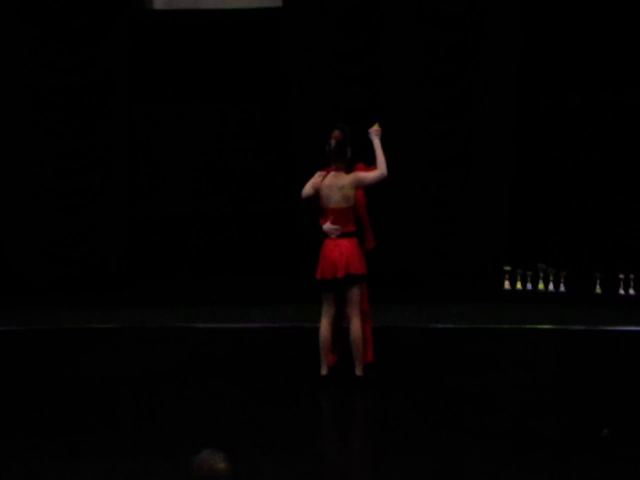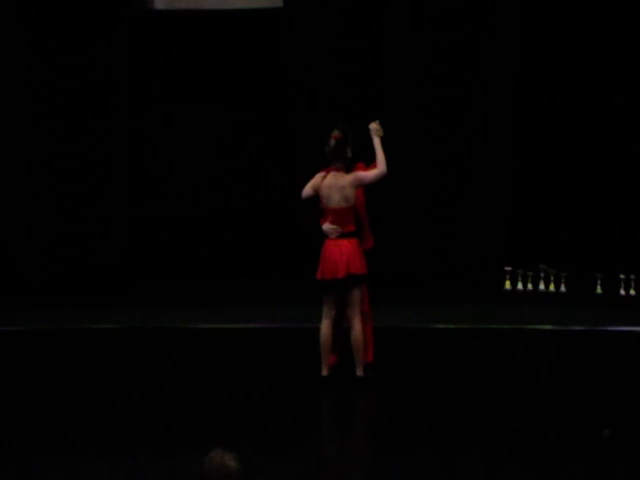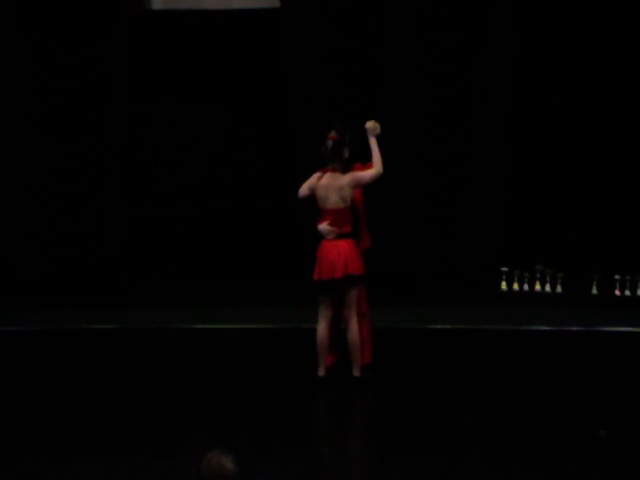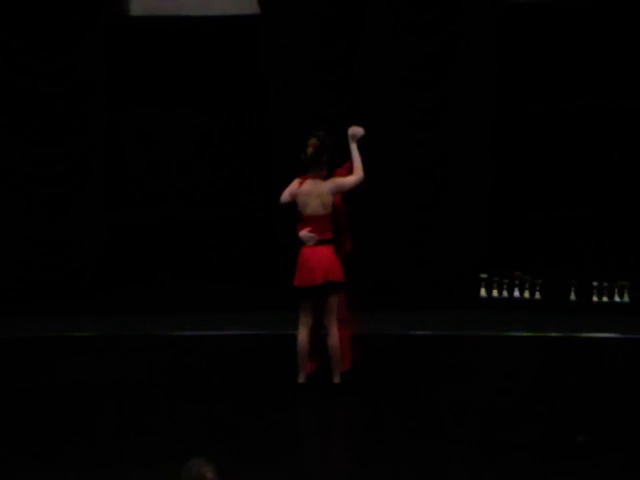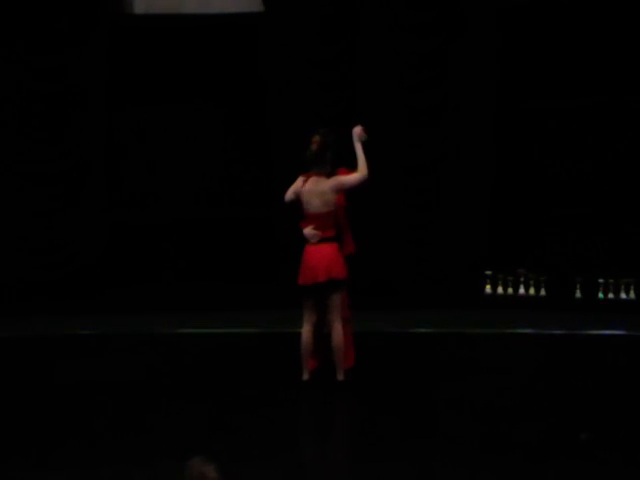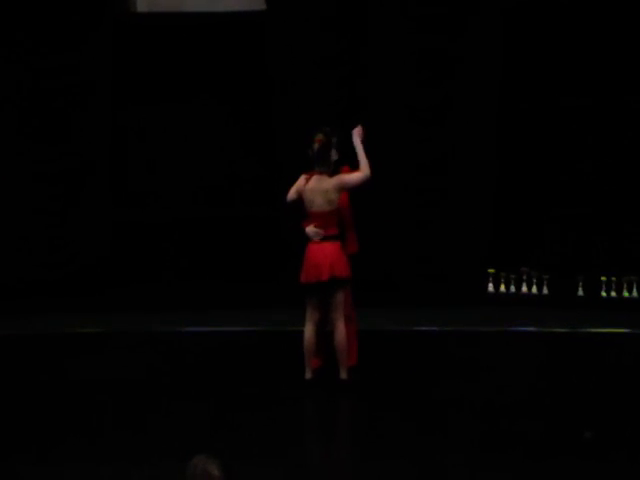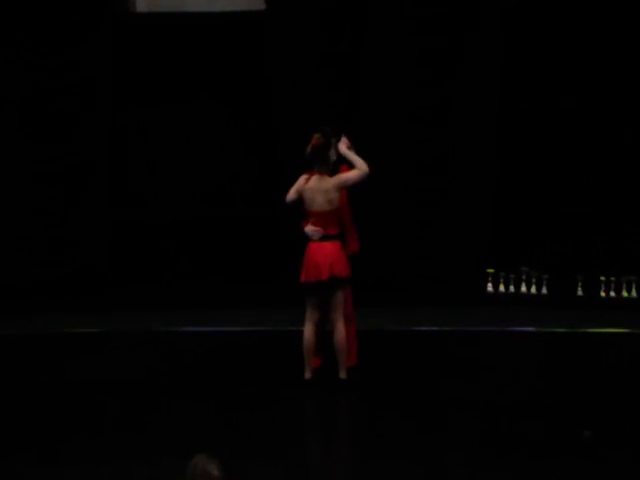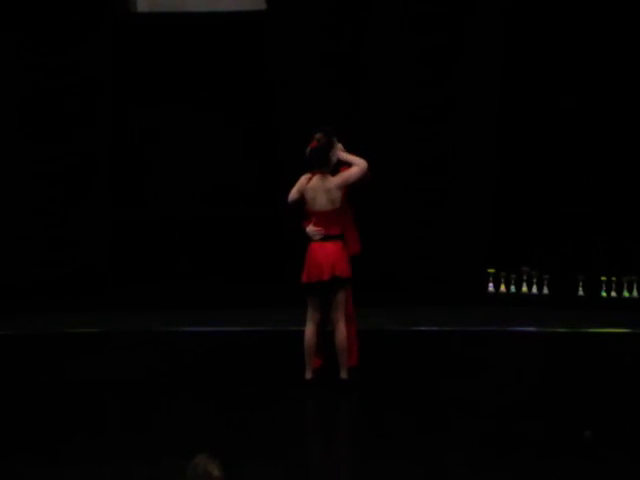
dt=0.3s
person 1, frame 1
left shoulder: (319, 177)
right shoulder: (353, 179)
left elbow: (303, 197)
right elbow: (383, 172)
right wrist: (376, 140)
left hip: (328, 249)
right hip: (350, 249)
left knee: (327, 314)
right knee: (354, 315)
left ankle: (324, 369)
right ankle: (358, 370)
person 1, frame 2
left shoulder: (320, 179)
right shoulder: (353, 179)
left elbow: (303, 198)
right elbow: (382, 169)
right wrist: (375, 138)
left hip: (329, 251)
right hip: (351, 250)
left knee: (328, 315)
right knee: (355, 316)
left ankle: (325, 370)
right ankle: (359, 371)
person 1, frame 3
left shoulder: (316, 179)
right shoulder: (350, 180)
left elbow: (300, 198)
right elbow: (379, 170)
right wrist: (372, 138)
left hip: (326, 251)
right hip: (347, 251)
left knee: (324, 316)
right knee: (351, 317)
left ankle: (322, 370)
right ankle: (356, 371)
person 1, frame 4
left shoulder: (297, 186)
right shoulder: (331, 186)
left elbow: (281, 205)
right elbow: (359, 176)
right wrist: (353, 143)
left hip: (307, 258)
right hip: (328, 257)
left knee: (305, 323)
right knee: (331, 324)
left ankle: (302, 377)
right ankle: (336, 378)
person 1, frame 5
left shoulder: (300, 183)
right shoulder: (333, 184)
left elbow: (286, 204)
right elbow: (363, 174)
right wrist: (356, 141)
left hip: (310, 255)
right hip: (331, 255)
left knee: (308, 321)
right knee: (335, 321)
left ankle: (305, 374)
right ankle: (340, 375)
person 1, frame 6
left shoulder: (303, 181)
right shoulder: (336, 183)
left elbow: (288, 203)
right elbow: (366, 173)
right wrist: (357, 141)
left hip: (312, 253)
right hip: (334, 252)
left knee: (311, 319)
right knee: (338, 319)
left ankle: (308, 373)
right ankle: (343, 373)
person 1, frame 7
left shoulder: (303, 181)
right shoulder: (336, 182)
left elbow: (287, 203)
right elbow: (365, 169)
right wrist: (346, 151)
left hip: (313, 253)
right hip: (334, 252)
left knee: (311, 318)
right knee: (338, 319)
left ankle: (308, 372)
right ankle: (342, 373)
person 1, frame 8
left shoulder: (305, 180)
right shoulder: (338, 182)
left elbow: (289, 203)
right elbow: (363, 165)
right wrist: (342, 154)
left hip: (315, 253)
right hip: (336, 252)
left knee: (312, 318)
right knee: (339, 319)
left ankle: (309, 372)
right ankle: (343, 373)
person 2, frame 1
left shoulder: (359, 171)
right wrist: (323, 224)
left hip: (357, 244)
left knee: (360, 302)
left ankle: (365, 357)
right ankle: (332, 353)
person 2, frame 2
left shoulder: (358, 169)
right wrist: (323, 225)
left hip: (357, 244)
left knee: (361, 302)
left ankle: (366, 357)
right ankle: (333, 353)
person 2, frame 3
left shoulder: (358, 171)
right wrist: (319, 226)
left hip: (355, 245)
left knee: (359, 304)
left ankle: (363, 356)
right ankle: (331, 353)
person 2, frame 4
left shoulder: (337, 176)
left elbow: (356, 171)
right wrist: (300, 232)
left hip: (336, 251)
left knee: (339, 309)
left ankle: (343, 363)
right ankle: (312, 360)
person 2, frame 5
left shoulder: (340, 175)
right wrist: (303, 228)
left hip: (338, 250)
left knee: (341, 305)
left ankle: (345, 361)
right ankle: (315, 358)
person 2, frame 6
left shoulder: (344, 173)
right wrist: (307, 228)
left hip: (341, 248)
left knee: (344, 305)
left ankle: (348, 359)
right ankle: (317, 356)
person 2, frame 7
left shoulder: (343, 172)
right wrist: (305, 227)
left hip: (341, 246)
left knee: (344, 305)
left ankle: (348, 359)
right ankle: (316, 357)
person 2, frame 8
left shoulder: (343, 172)
left elbow: (364, 178)
left wrist: (345, 157)
right wrist: (307, 227)
left hip: (342, 246)
left knee: (345, 304)
left ankle: (349, 359)
right ankle: (317, 358)
